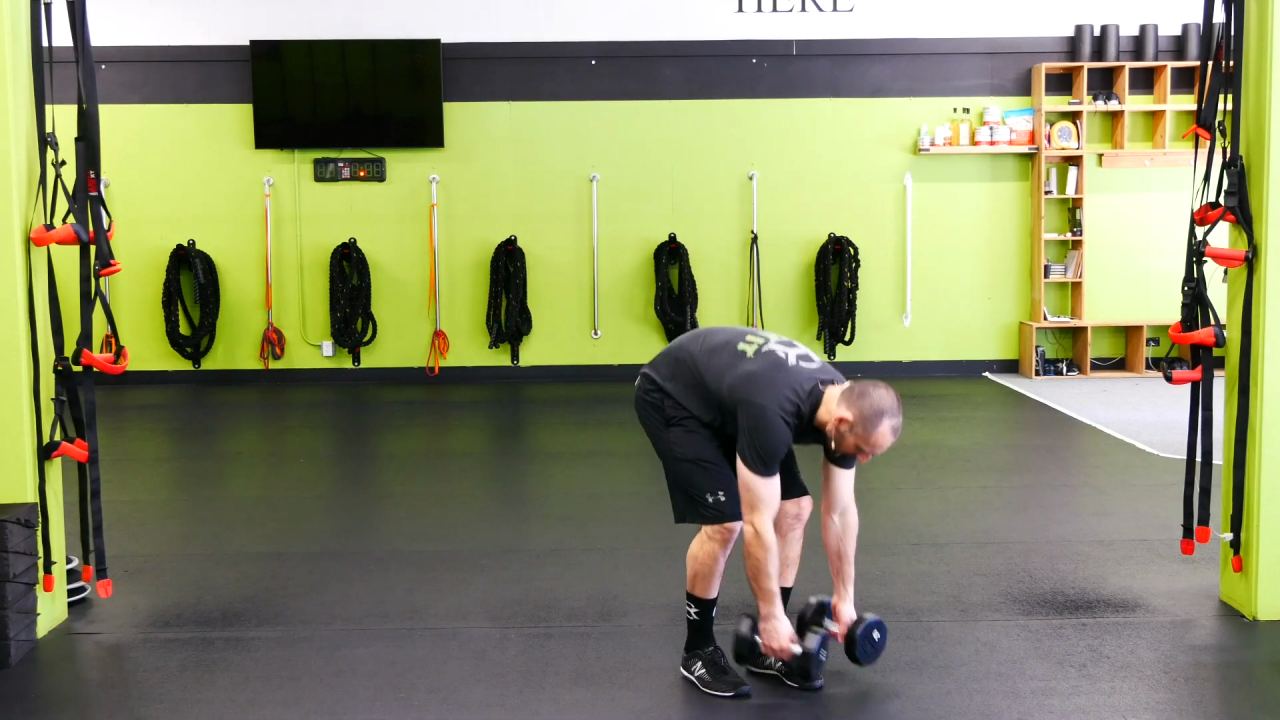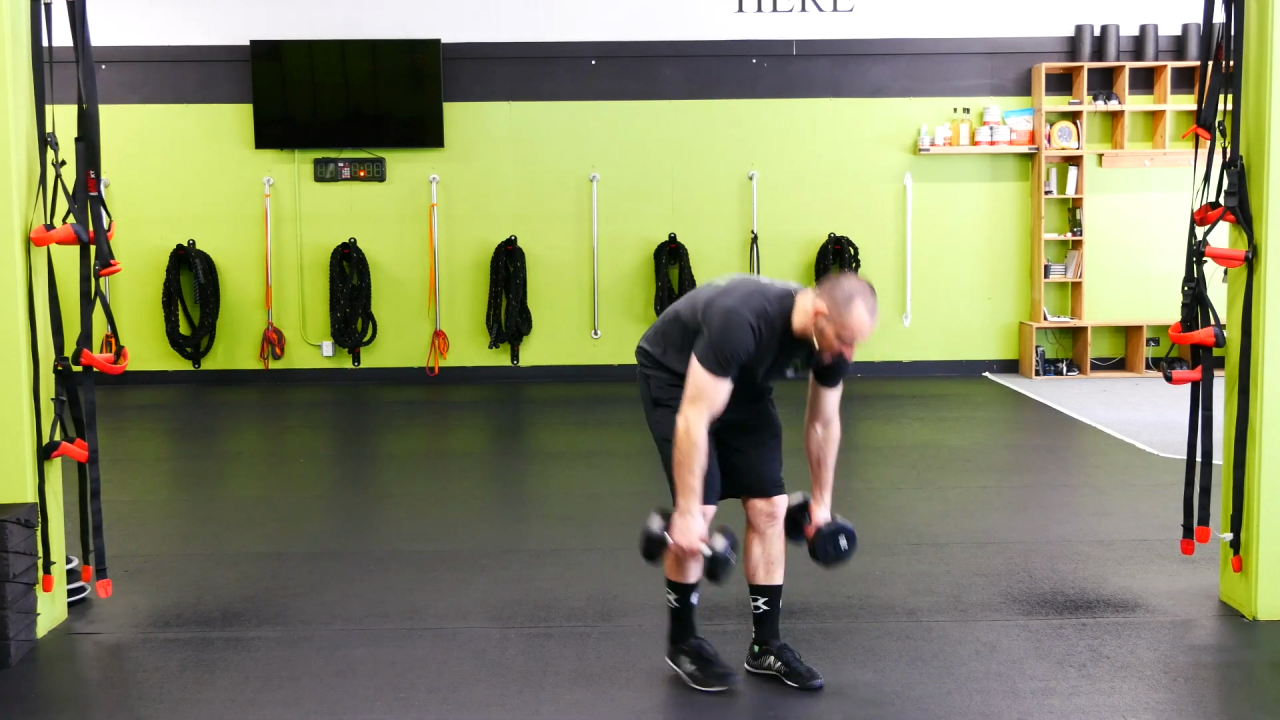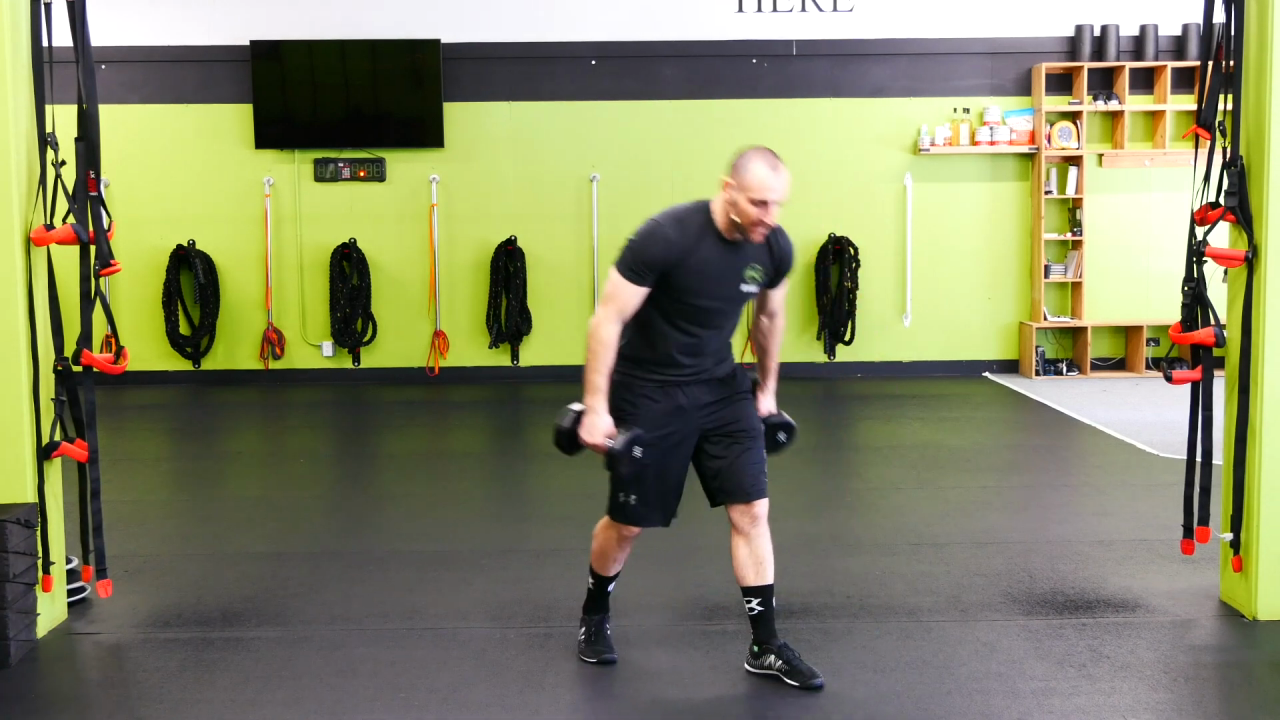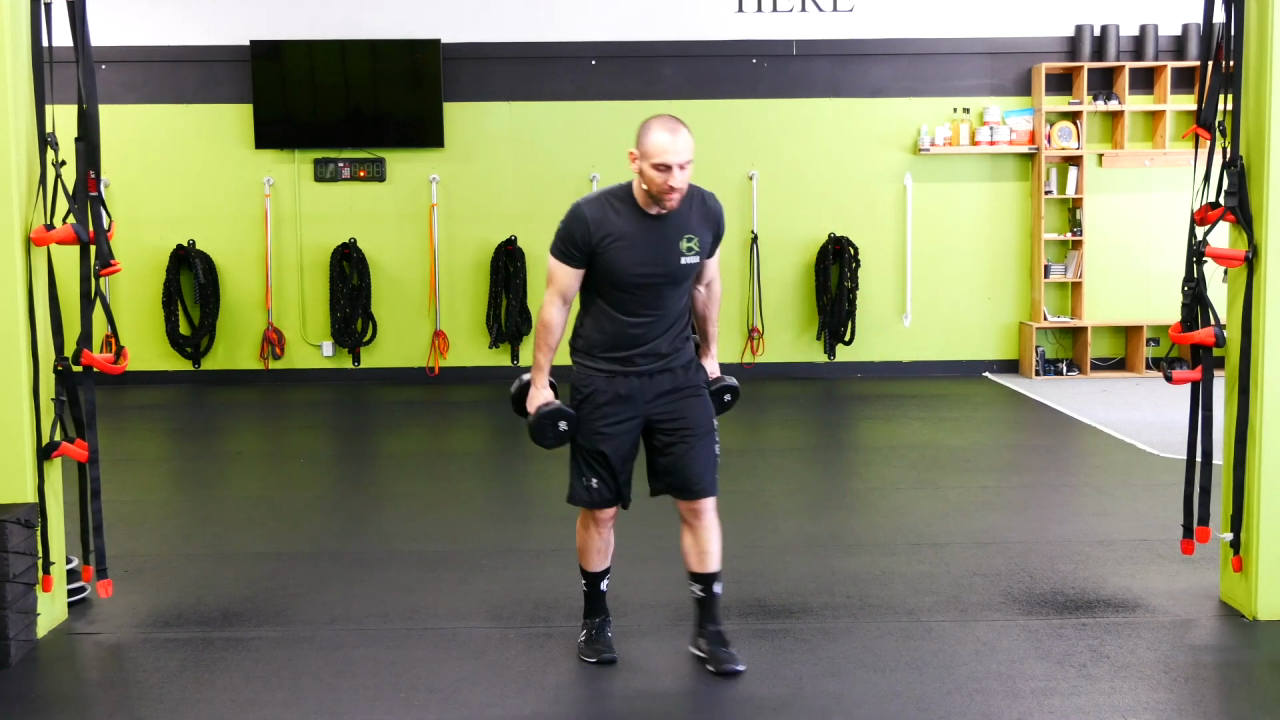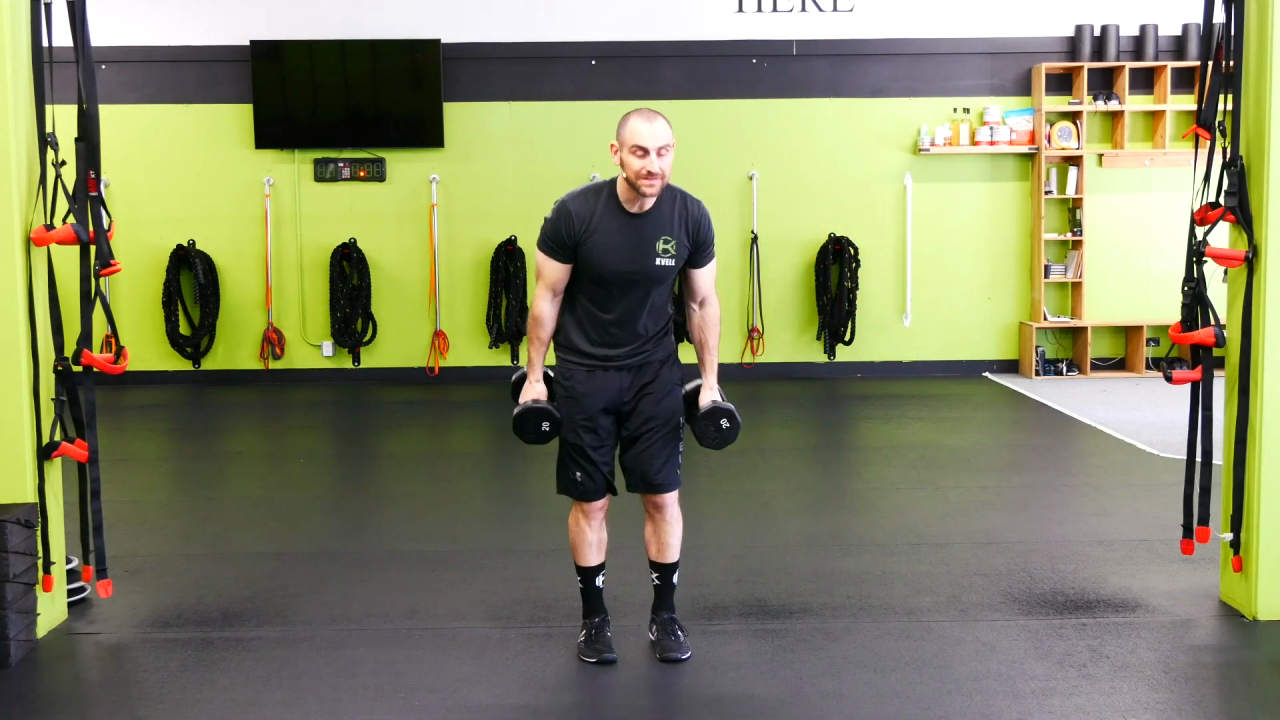
dt=0.3s
person 1, frame 1
left shoulder: (845, 406)
right shoulder: (772, 415)
left elbow: (840, 512)
right elbow: (758, 526)
left wrist: (844, 598)
right wrist: (771, 618)
left hip: (725, 396)
right hip: (671, 396)
left knee: (795, 508)
right knee: (723, 521)
left ankle: (769, 647)
right ankle: (698, 650)
person 1, frame 2
left shoulder: (830, 339)
right shoulder: (740, 321)
left elbow: (823, 422)
right elbow: (693, 419)
left wrist: (821, 502)
right wrist: (687, 513)
left hip: (742, 381)
right hip: (672, 375)
left knee: (770, 507)
right knee: (699, 509)
left ankle: (766, 644)
right ankle: (682, 640)
person 1, frame 3
left shoulder: (775, 247)
right shoulder: (666, 237)
left elbow: (769, 316)
right elbow: (608, 320)
left wrist: (768, 389)
right wrist: (597, 410)
left hip: (722, 387)
right hip: (650, 391)
left knee: (751, 511)
right knee: (629, 521)
left ankle: (765, 646)
right ankle: (593, 613)
person 1, frame 4
left shoulder: (705, 211)
right shoulder: (590, 218)
right elbow: (557, 302)
left wrist: (709, 353)
right wrist: (540, 381)
left hip: (677, 375)
right hip: (605, 380)
left knee: (700, 501)
right knee: (600, 509)
left ankle: (708, 626)
right ankle: (595, 618)
person 1, frame 5
left shoulder: (690, 215)
right shoulder: (575, 213)
left elbow: (704, 300)
right elbow: (546, 295)
left wrist: (710, 379)
right wrist: (537, 374)
left hip: (654, 370)
right hip: (583, 373)
left knee: (662, 495)
right knee: (589, 500)
left ankle: (664, 614)
right ankle: (594, 617)
